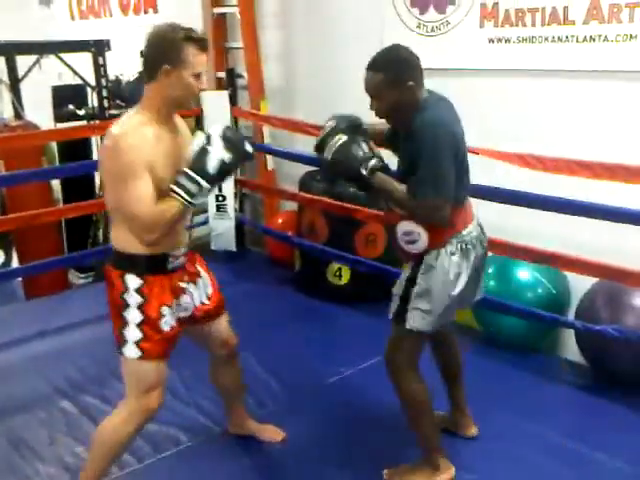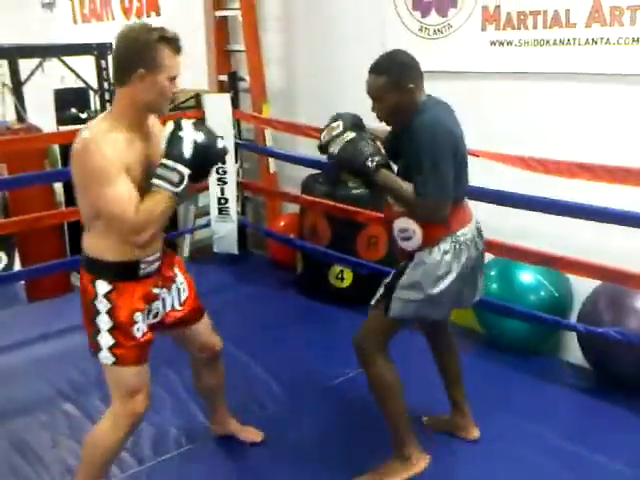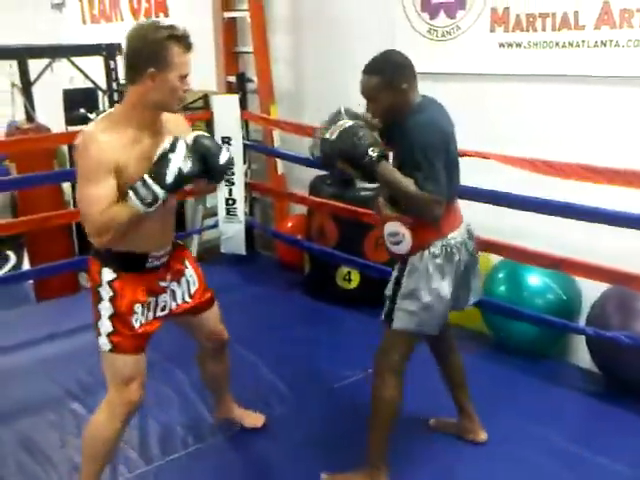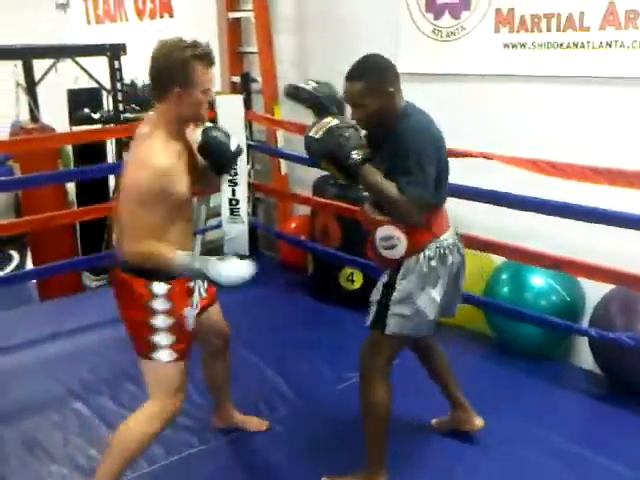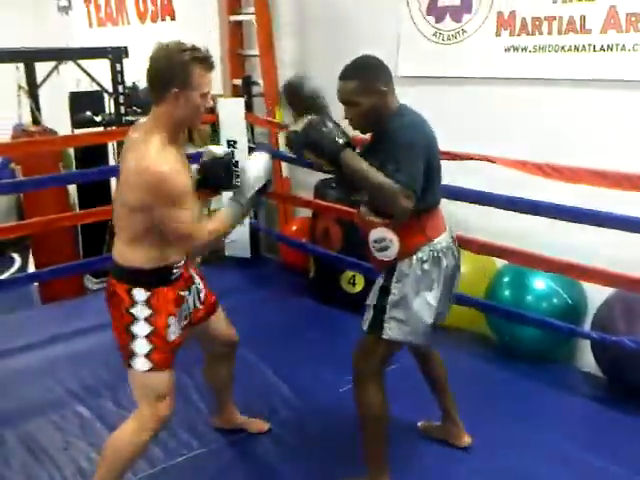
dt=0.2s
person 1, frame 1
left shoulder: (178, 125)
right shoulder: (127, 140)
right elbow: (149, 230)
left wrist: (221, 167)
right wrist: (196, 176)
left hip: (184, 265)
right hip: (140, 279)
left knee: (225, 346)
right knee: (144, 401)
left ankle: (239, 420)
person 1, frame 2
left shoulder: (153, 126)
right shoulder: (96, 146)
left elbow: (175, 189)
right elbow: (137, 233)
left wrist: (197, 163)
right wrist: (173, 169)
left hip: (161, 271)
right hip: (115, 287)
left knee: (208, 348)
right knee: (131, 405)
left ankle: (222, 420)
person 1, frame 3
left shoulder: (174, 123)
right shoulder: (98, 141)
left elbow: (206, 182)
right elbow: (99, 230)
left wrist: (212, 163)
right wrist: (157, 183)
left hip: (172, 262)
right hip: (123, 276)
left knee: (215, 337)
right knee: (125, 395)
left ankle: (225, 407)
person 1, frame 4
left shoulder: (174, 128)
right shoulder: (154, 163)
left elbow: (206, 173)
right elbow: (140, 248)
left wrist: (215, 151)
right wrist: (205, 268)
left hip: (175, 273)
right hip: (152, 284)
left knee: (218, 337)
right knee: (165, 403)
left ankle: (224, 413)
person 1, frame 5
left shoulder: (149, 130)
right shoulder: (154, 165)
right elbow: (200, 235)
left wrist: (210, 173)
right wrist: (245, 195)
left hip: (176, 274)
right hip: (143, 291)
left knee: (224, 341)
right knee: (155, 412)
left ankle: (225, 414)
person 2, frame 1
left shoulder: (432, 128)
right shoulder: (430, 106)
left elbow: (434, 212)
right elbow: (394, 138)
left wrist: (369, 172)
right wrist: (357, 133)
left hip: (443, 253)
right hip: (460, 241)
left knee: (400, 359)
right knee: (436, 326)
right ankle: (460, 416)
person 2, frame 2
left shoulder: (431, 128)
right shoulder: (428, 111)
left elbow: (436, 209)
right elbow: (396, 147)
left wrist: (374, 170)
right wrist: (358, 132)
left hip: (437, 252)
right hip: (459, 240)
left knee: (369, 344)
right knee: (434, 326)
right ankle: (462, 418)
person 2, frame 3
left shoulder: (424, 129)
right shoulder: (422, 110)
left elbow: (430, 207)
right elbow: (386, 134)
left wrist: (372, 162)
right wrist: (358, 132)
left hip: (428, 256)
right hip: (449, 245)
left knee: (388, 362)
right knee: (436, 332)
right ankle: (469, 421)
person 2, frame 4
left shoulder: (415, 133)
right shoulder: (395, 121)
left elbow: (413, 212)
right elbow: (377, 156)
left wrist: (355, 162)
right wrist: (339, 137)
left hip: (420, 260)
right hip: (429, 252)
left knee: (375, 362)
right knee: (417, 336)
right ankle: (464, 414)
person 2, frame 5
left shoulder: (405, 133)
right shoulder: (395, 125)
left elbow: (398, 202)
right elbow: (365, 168)
left wrist: (337, 149)
right wrist: (330, 137)
left hip: (416, 262)
right hip: (432, 250)
left knee: (366, 367)
right knee: (415, 340)
right ankle: (453, 426)
